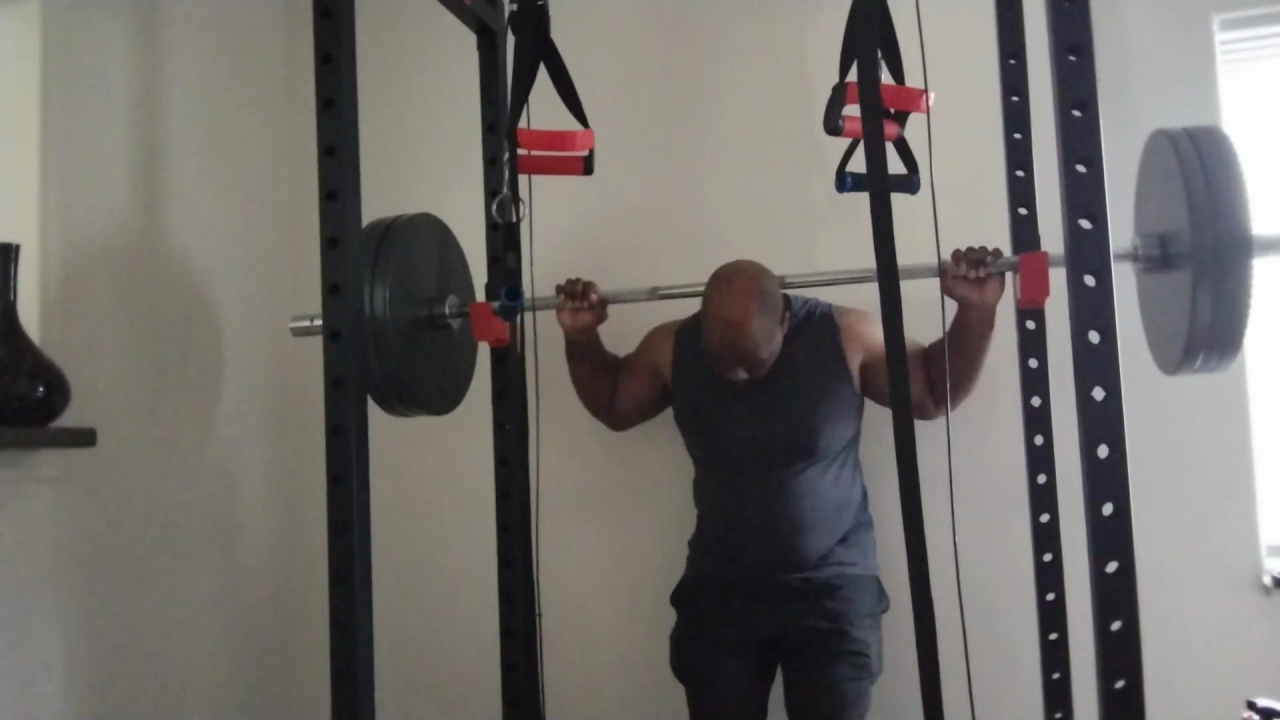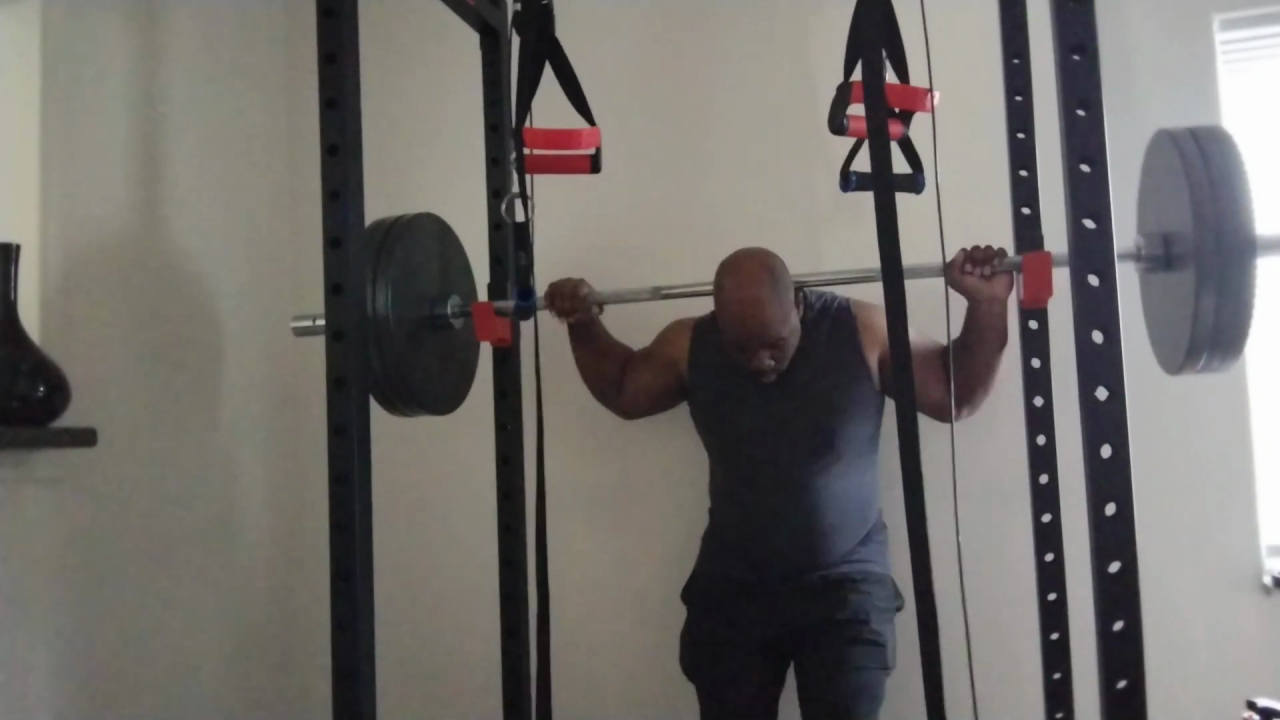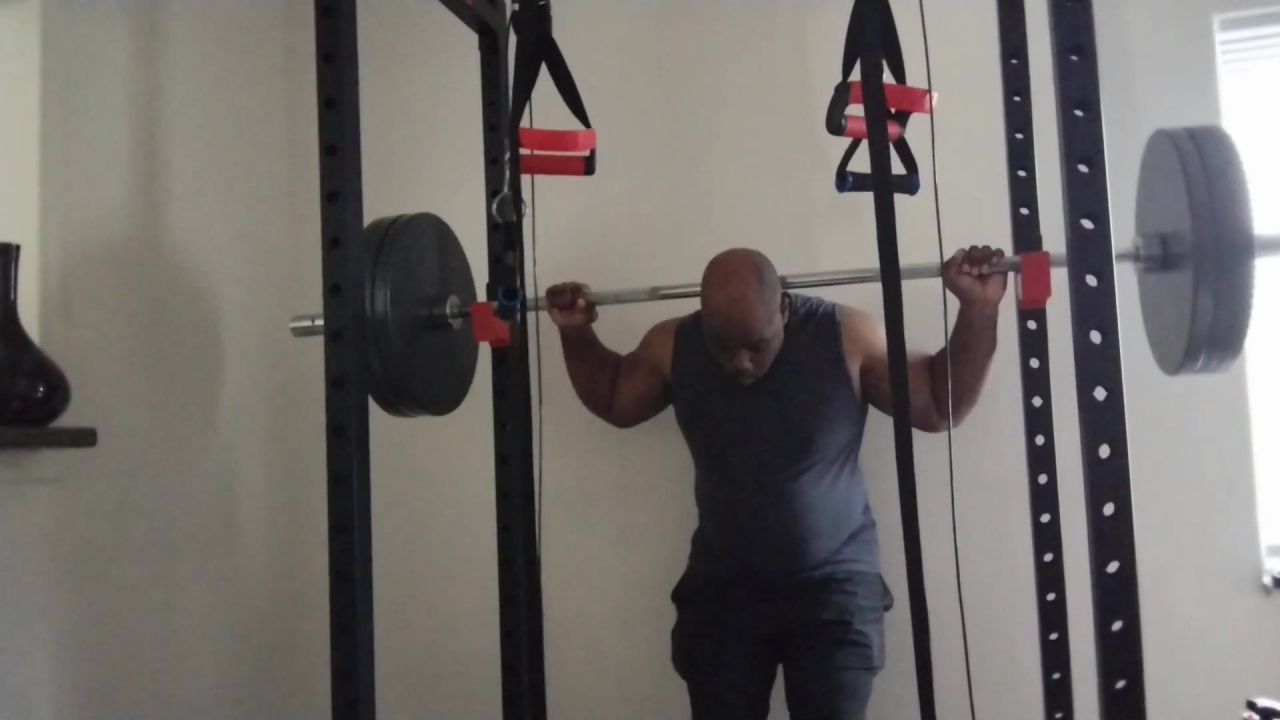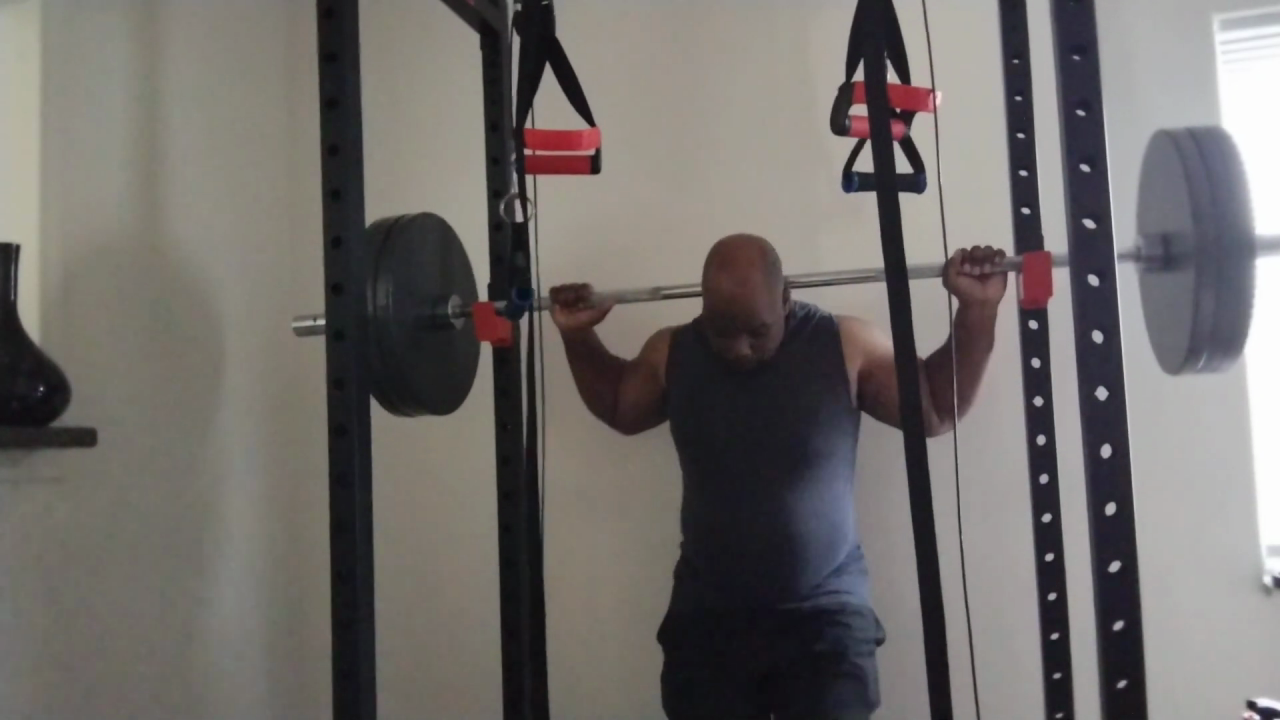
dt=0.7s
person 1, frame 1
left shoulder: (844, 336)
right shoulder: (674, 347)
left elbow: (934, 393)
right elbow: (613, 405)
left wrist: (976, 311)
right wrist: (581, 337)
left hip: (830, 585)
right hip: (720, 588)
person 1, frame 2
left shoulder: (862, 331)
right shoulder: (690, 344)
left elbow: (956, 396)
right elbow: (623, 390)
left wrist: (987, 306)
right wrist: (584, 326)
left hip: (845, 586)
right hip: (732, 588)
person 1, frame 3
left shoulder: (847, 337)
right shoulder: (673, 346)
left elbow: (941, 406)
right elbow: (614, 401)
left wrist: (978, 309)
right wrist: (576, 334)
left hip: (832, 586)
right hip: (722, 588)
person 1, frame 4
left shoulder: (845, 346)
right shoulder: (672, 354)
left elbow: (937, 408)
right elbow: (619, 407)
left wrist: (976, 310)
right wrist: (578, 337)
left hip: (826, 622)
right hip: (707, 623)
